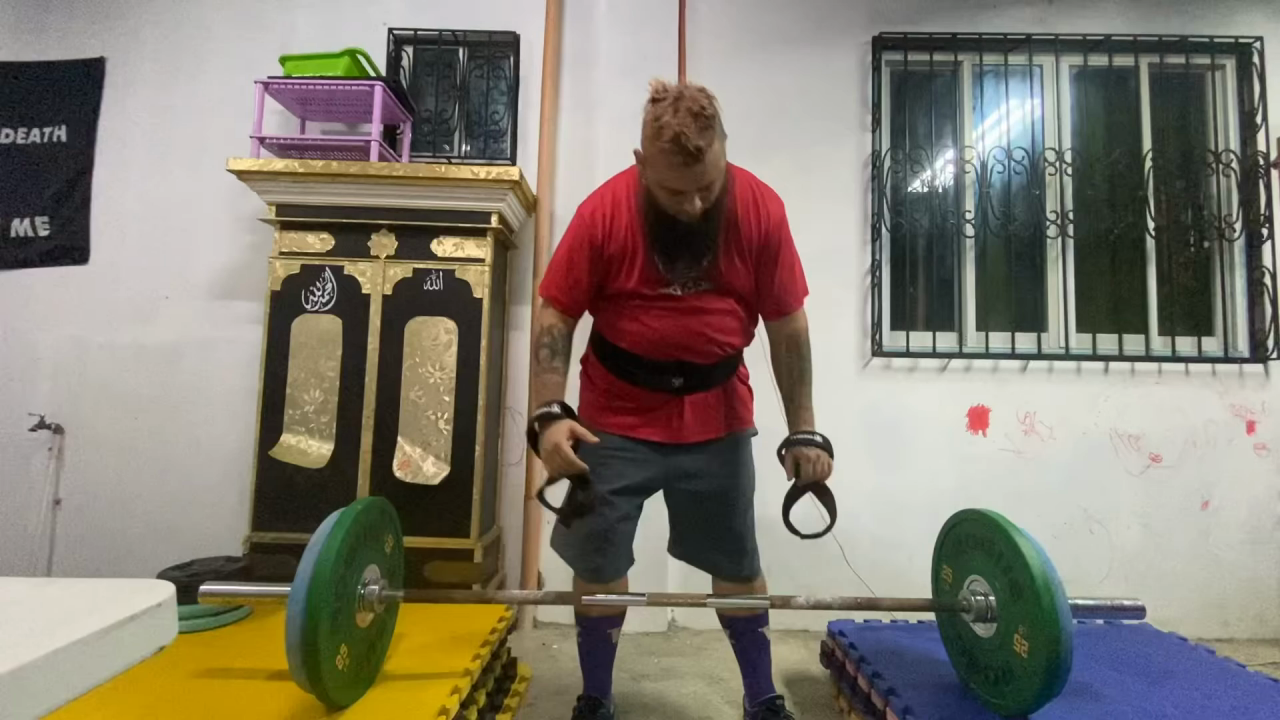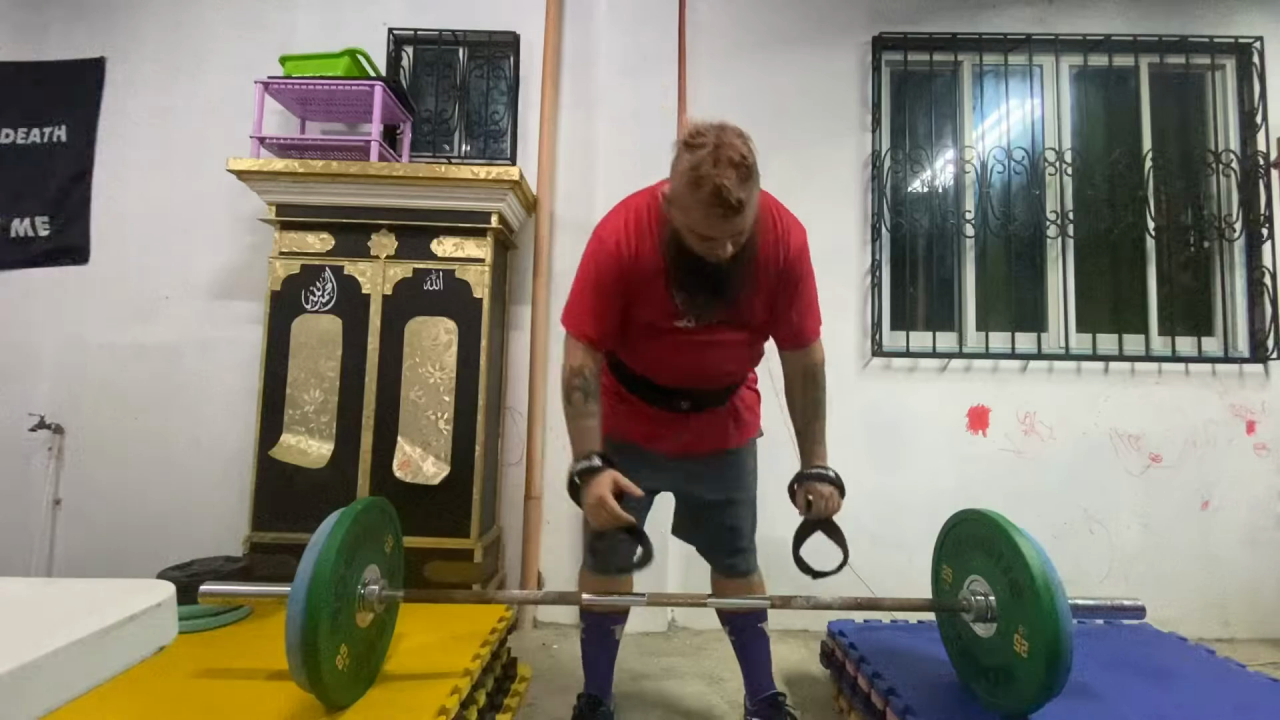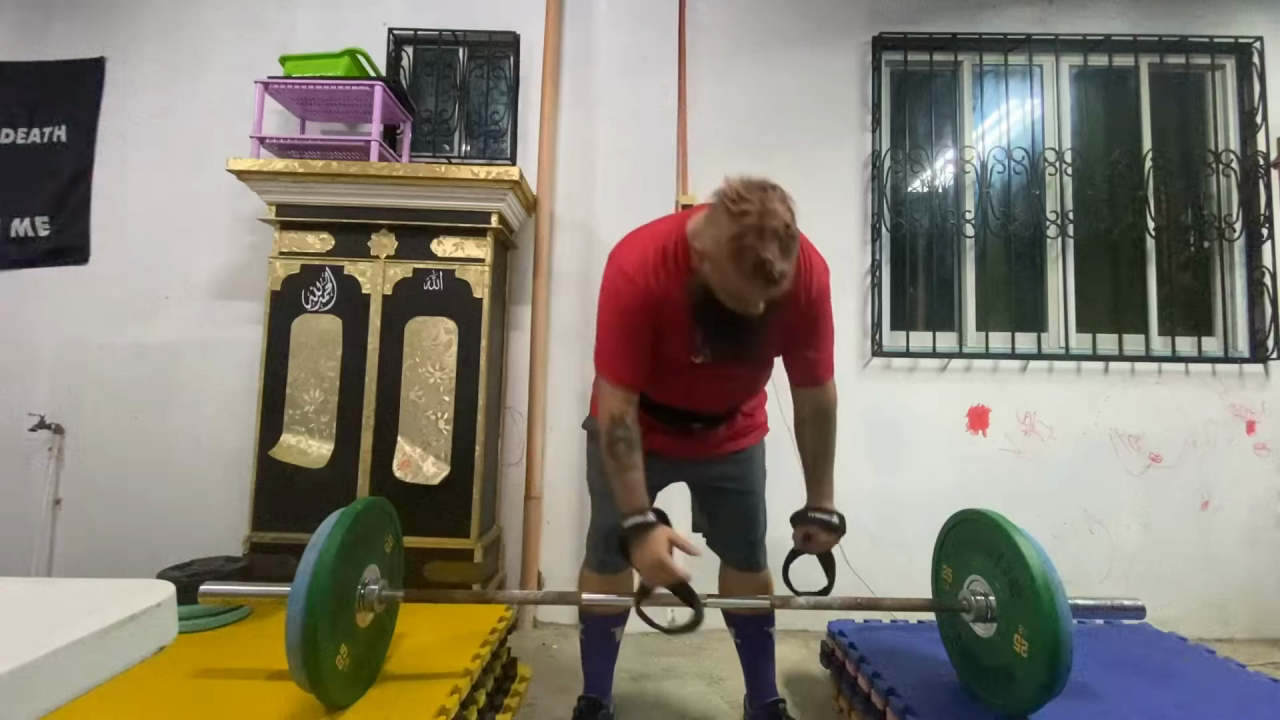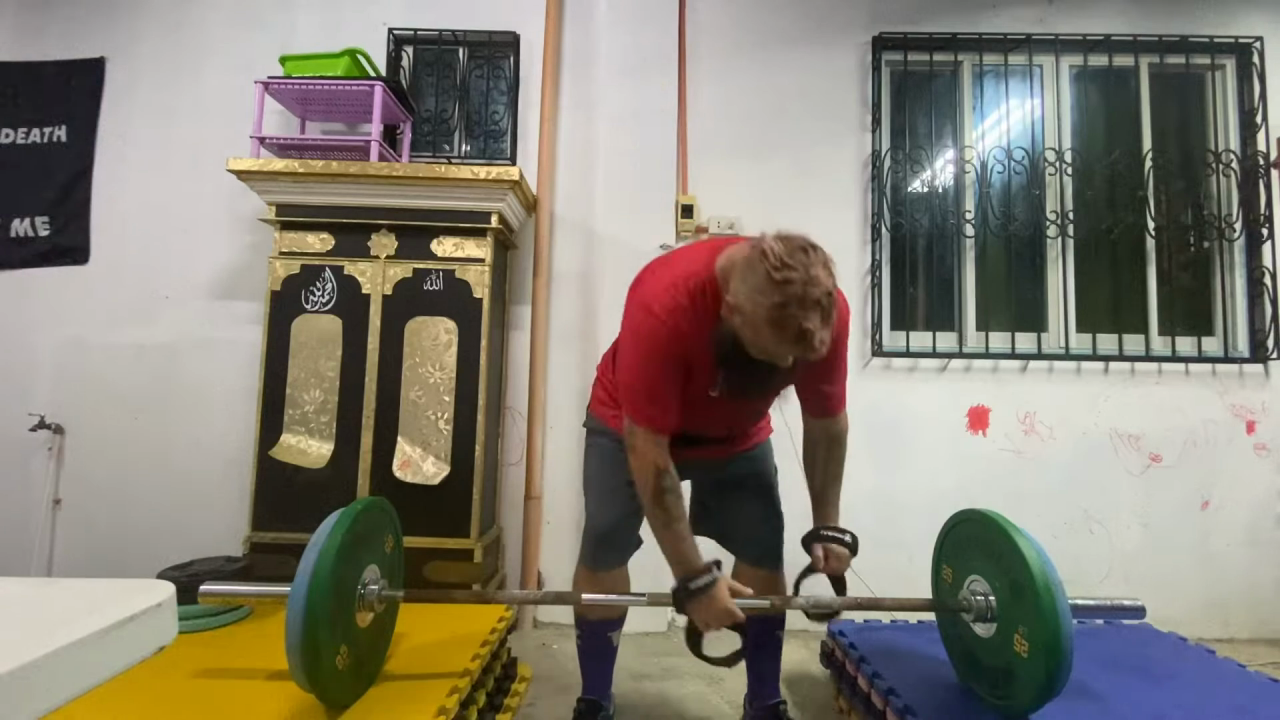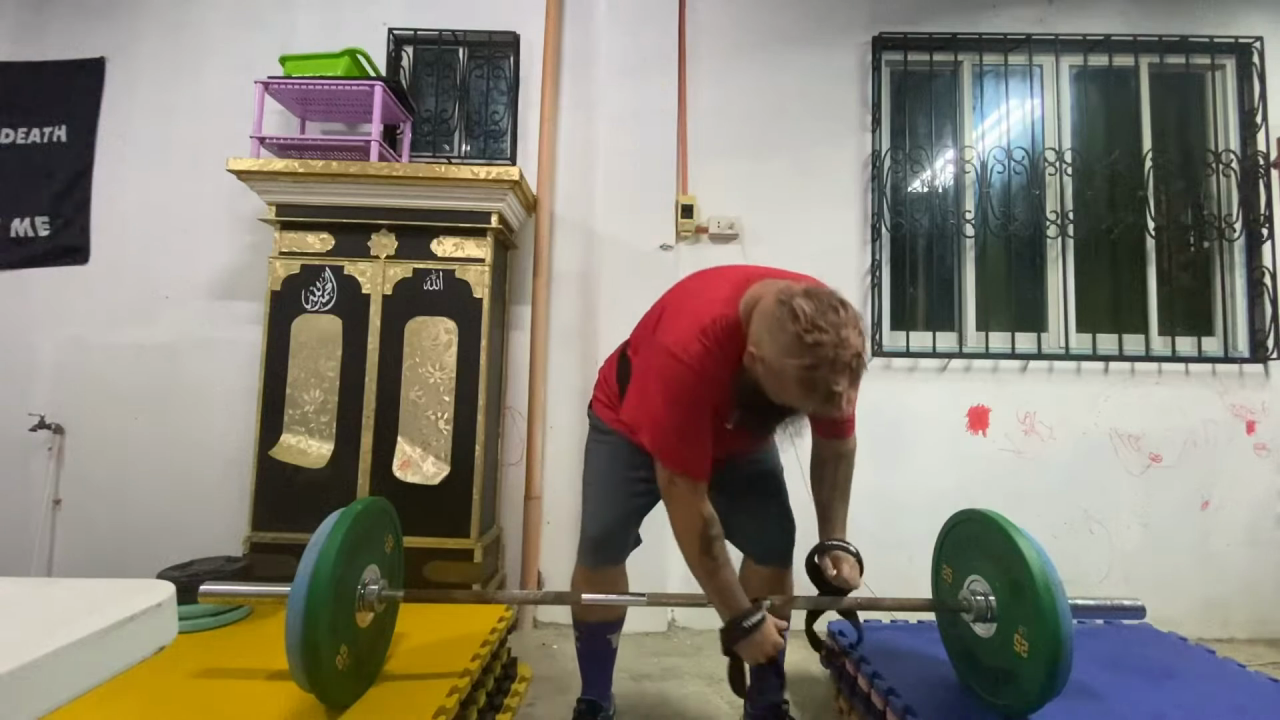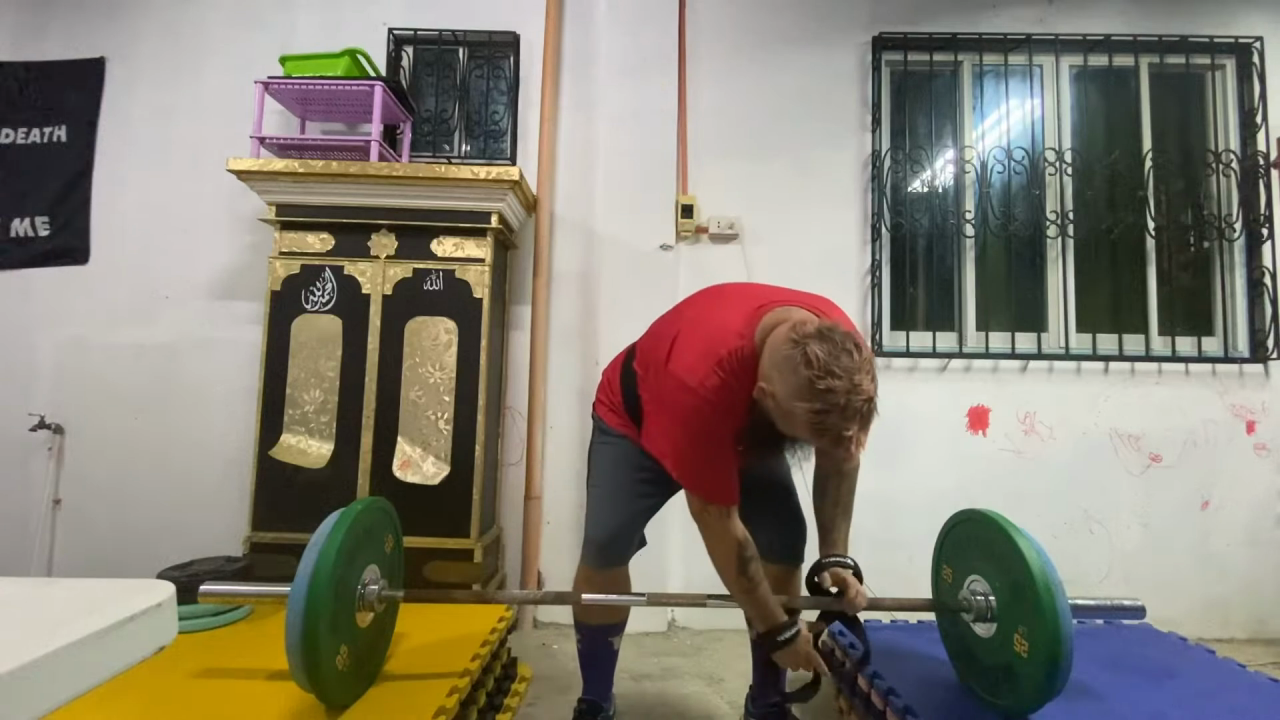
dt=0.2s
person 1, frame 1
left shoulder: (760, 208)
right shoulder: (603, 213)
left elbow: (788, 325)
right elbow: (553, 318)
left wrist: (803, 430)
right wrist: (548, 415)
left hip: (717, 421)
right hip: (614, 421)
left knee: (737, 563)
right knee: (598, 562)
person 1, frame 2
left shoulder: (783, 235)
right shoulder: (619, 237)
left elbow: (803, 357)
right elbow: (582, 358)
left wrist: (814, 464)
right wrist: (588, 466)
left hip: (723, 428)
right hip: (628, 426)
left knee: (735, 558)
right knee: (607, 554)
person 1, frame 3
left shoulder: (806, 272)
right shoulder: (639, 268)
left elbow: (814, 393)
right elbow: (616, 405)
left wrist: (820, 500)
right wrist: (637, 523)
left hip: (731, 430)
right hip: (637, 418)
left knee: (748, 558)
right knee: (609, 552)
person 1, frame 4
left shoulder: (825, 307)
right shoulder: (664, 305)
left elbow: (827, 422)
right elbow: (647, 453)
left wrist: (828, 525)
right wrist: (695, 578)
left hip: (737, 434)
right hip: (630, 422)
left knee: (764, 550)
right knee: (602, 546)
person 1, frame 5
left shoulder: (837, 337)
right shoulder: (686, 349)
left elbow: (836, 436)
right elbow: (685, 502)
left wrist: (834, 540)
right wrist: (743, 621)
left hip: (741, 434)
right hip: (631, 423)
left knee: (774, 546)
right knee: (600, 546)
person 1, frame 6
left shoulder: (845, 357)
right shoulder: (701, 378)
left elbow: (839, 454)
right elbow: (720, 525)
left wrist: (836, 556)
right wrist: (781, 632)
left hip: (745, 432)
right hip: (636, 420)
left knee: (785, 546)
right knee: (604, 548)
